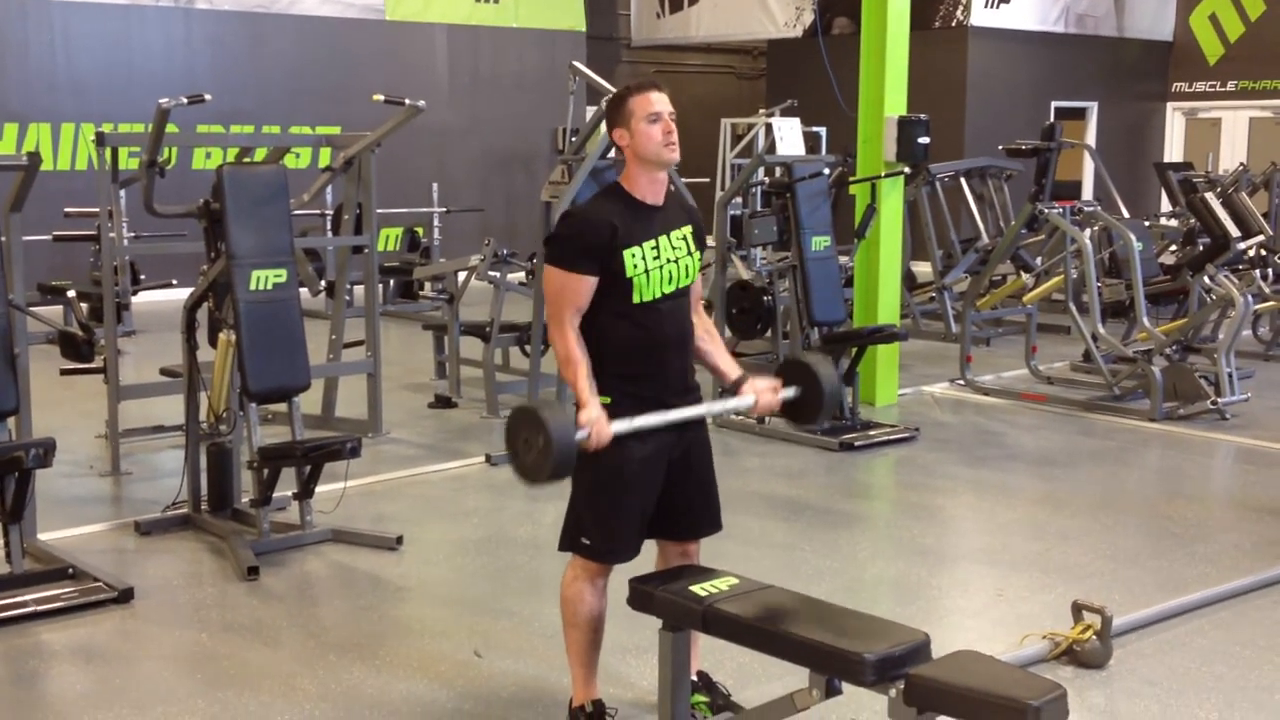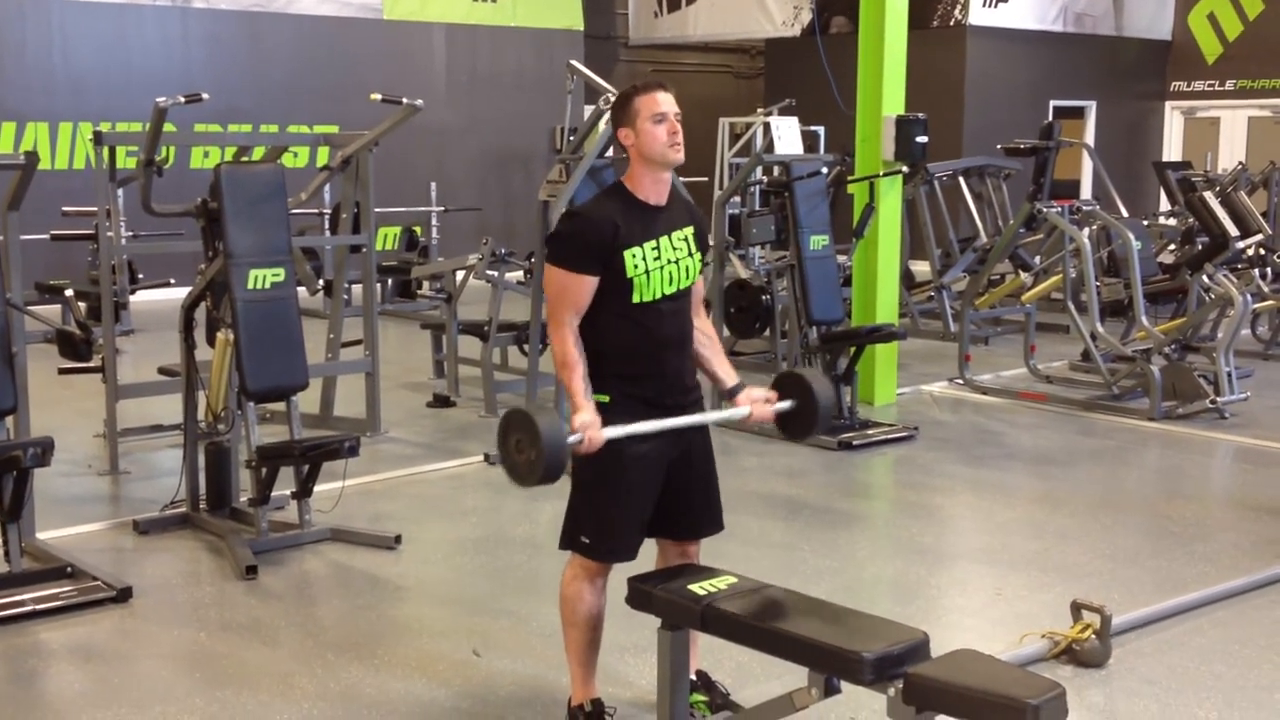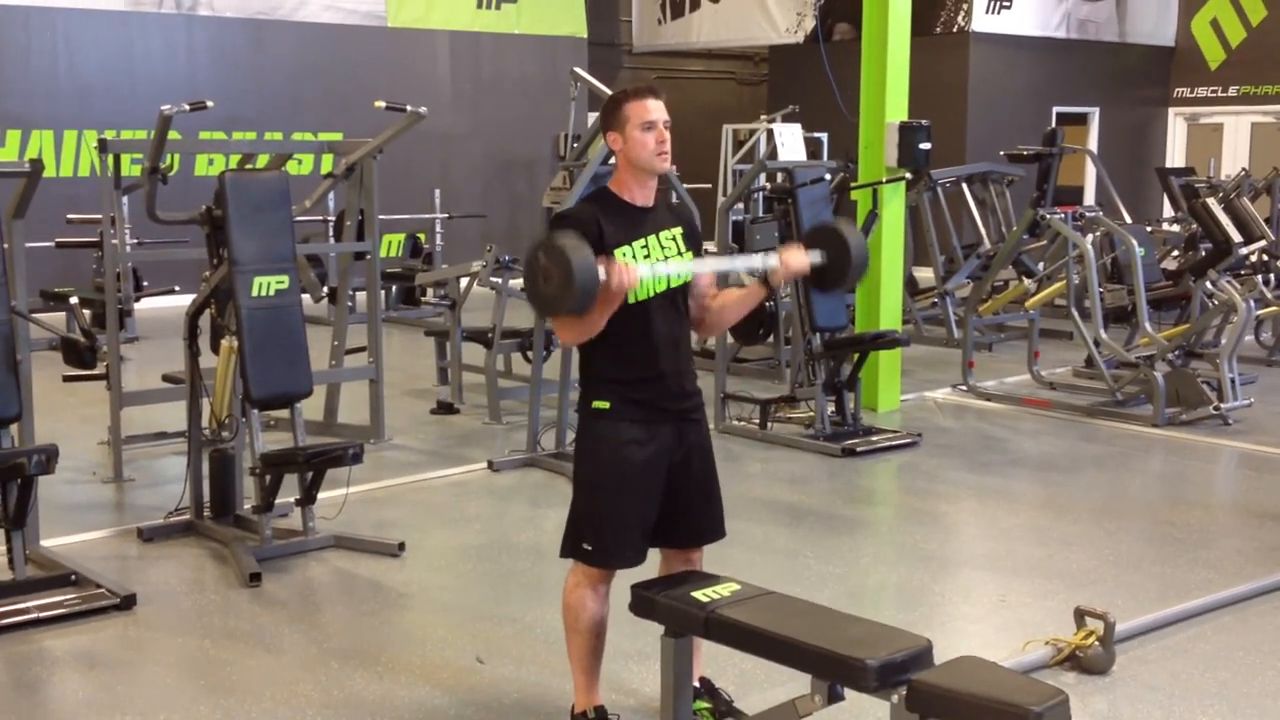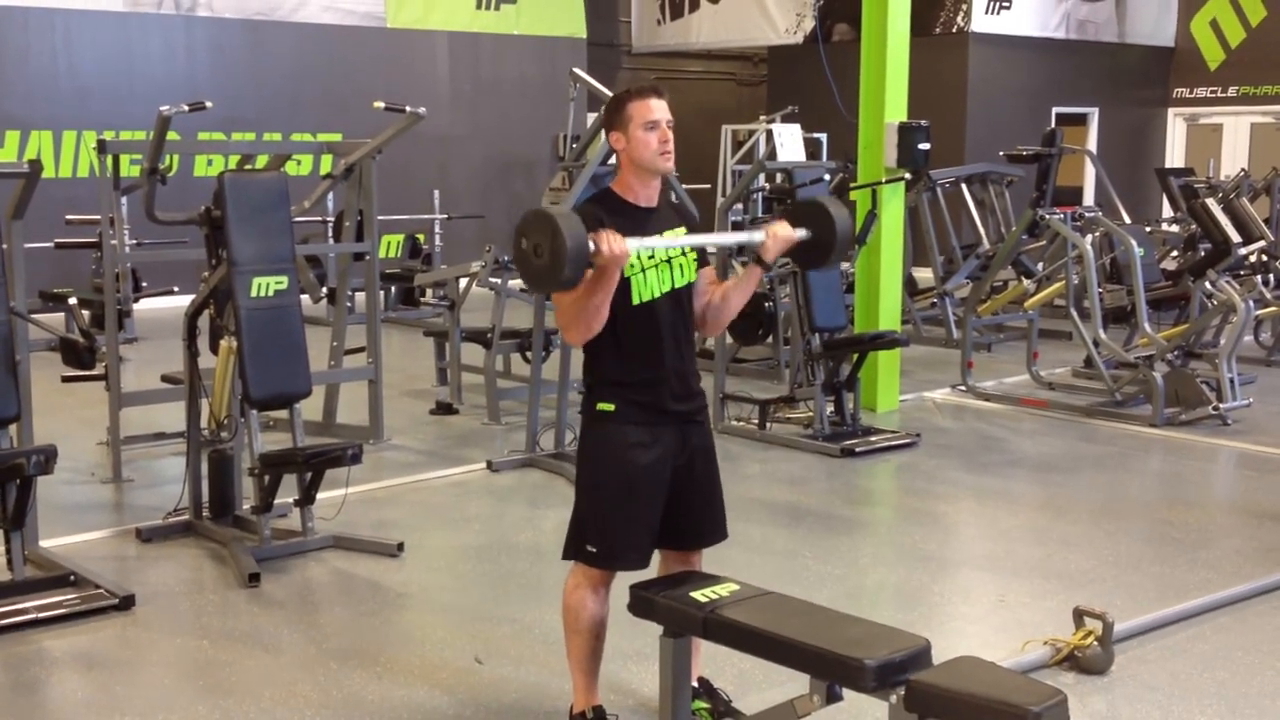
dt=0.4s
person 1, frame 1
left shoulder: (686, 217)
right shoulder: (592, 224)
right elbow: (562, 324)
left wrist: (739, 377)
right wrist: (588, 404)
left hip: (682, 411)
right hip: (620, 420)
left knee: (684, 545)
right knee: (594, 558)
person 1, frame 2
left shoulder: (689, 217)
right shoulder: (593, 223)
right elbow: (563, 325)
left wrist: (735, 386)
right wrist: (582, 406)
left hip: (682, 409)
right hip: (618, 415)
left knee: (684, 545)
right knee: (593, 558)
person 1, frame 3
left shoulder: (680, 219)
right shoulder: (585, 224)
left elbow: (706, 313)
right elbow: (568, 327)
left wrist: (767, 281)
right wrist: (608, 290)
left hip: (683, 411)
right hip: (617, 420)
left knee: (686, 552)
right knee: (595, 564)
person 1, frame 4
left shoulder: (683, 219)
right shoulder: (591, 224)
left elbow: (708, 319)
right elbow: (575, 330)
left wrist: (761, 261)
right wrist: (608, 267)
left hip: (686, 412)
right hip: (619, 420)
left knee: (686, 553)
right knee: (597, 565)
